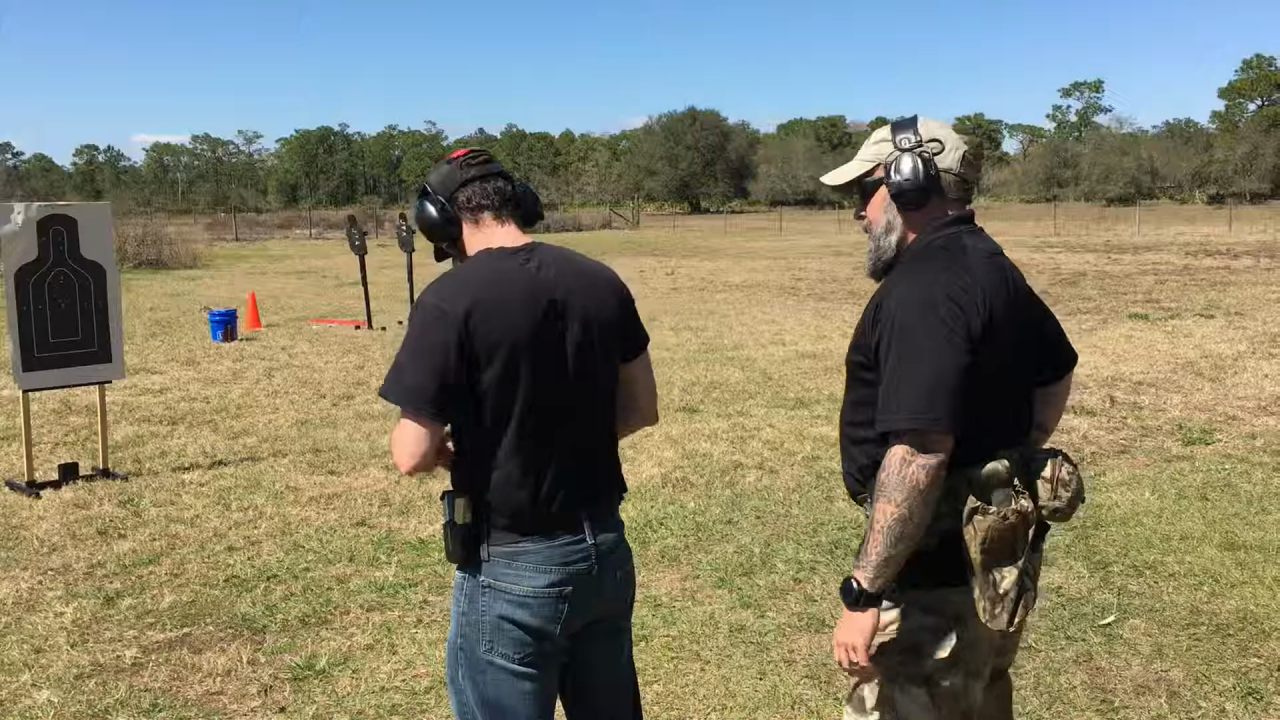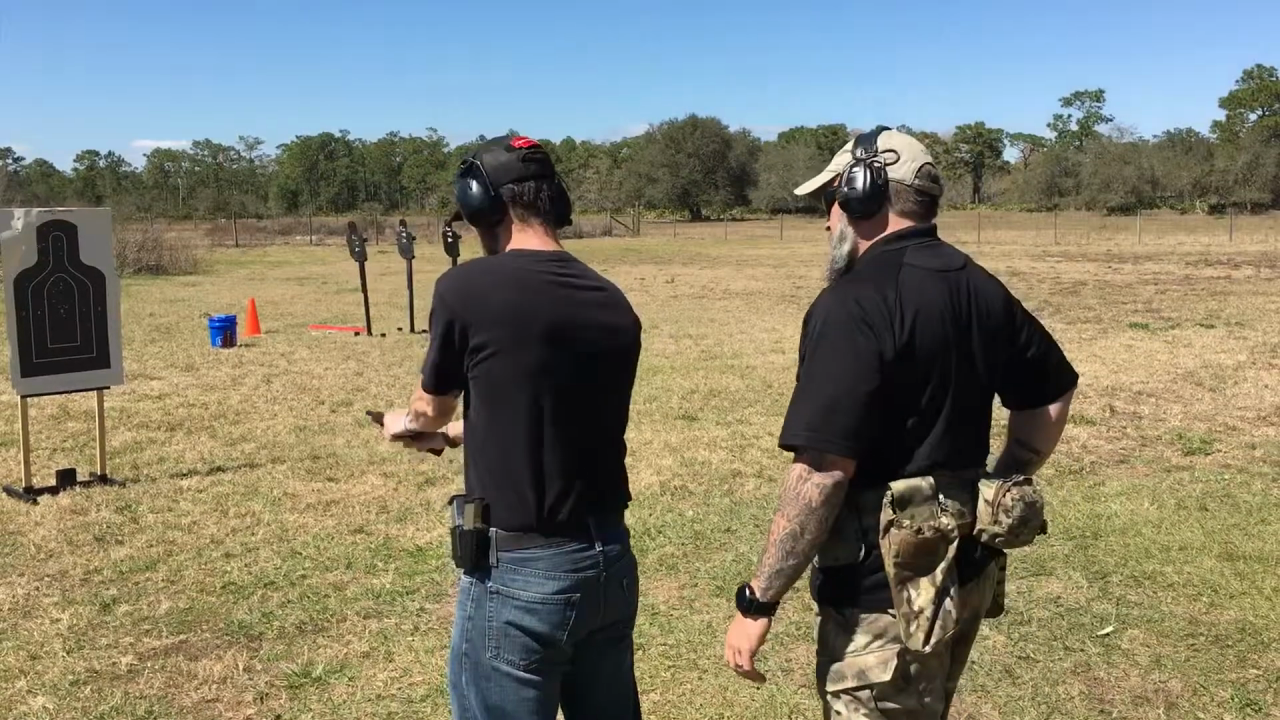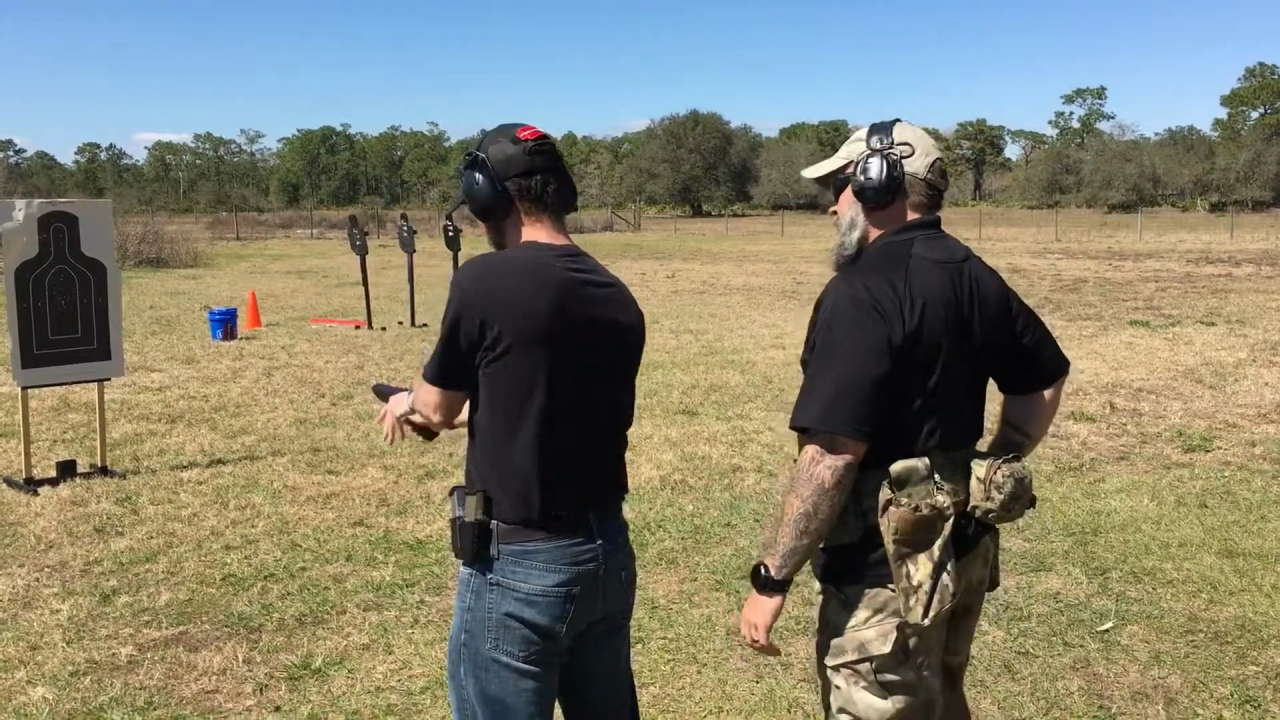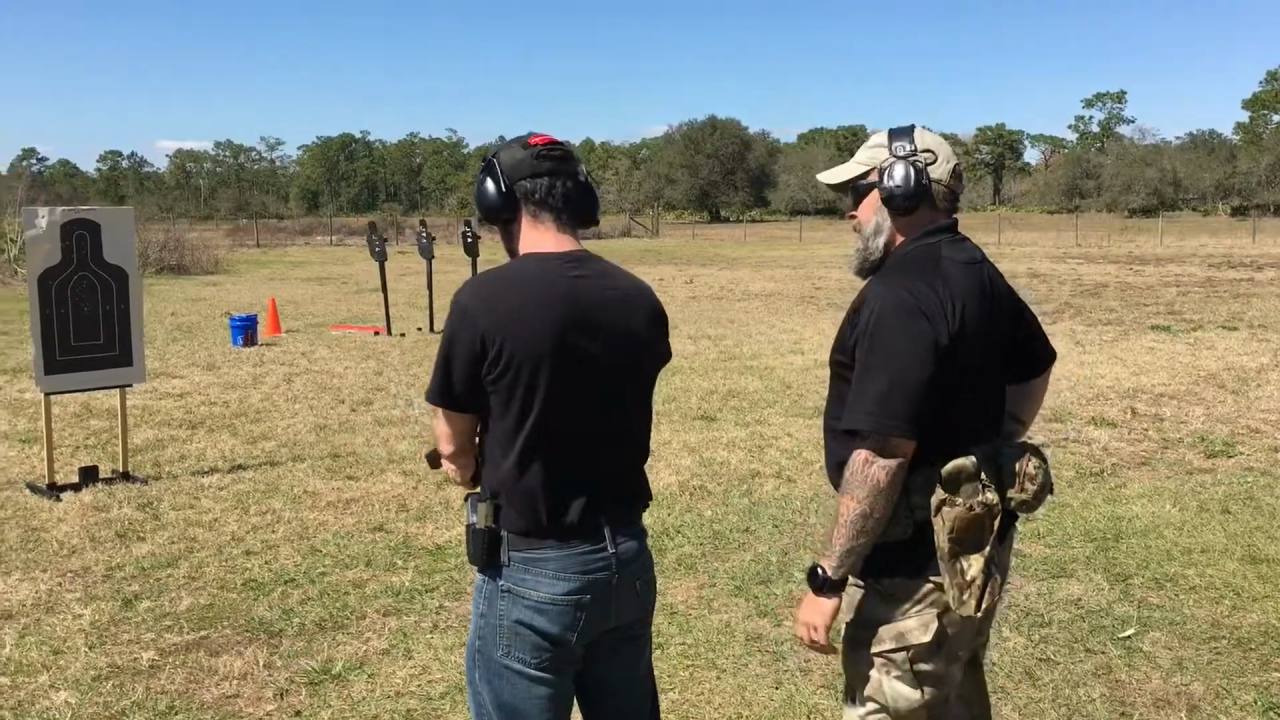
dt=0.5s
person 1, frame 1
left shoulder: (922, 289)
right shoulder: (992, 267)
left elbow: (919, 451)
right elbow: (1054, 372)
left wrist: (863, 593)
left hip: (936, 565)
person 1, frame 2
left shoulder: (852, 303)
right shoulder: (979, 287)
left elbow: (822, 470)
right elbow: (1053, 393)
left wrist: (758, 599)
right wrist: (998, 490)
left hip: (888, 581)
right hip: (965, 561)
person 1, frame 3
left shoulder: (862, 291)
right shoulder: (975, 276)
left elbow: (833, 452)
right elbow: (1044, 380)
left wrist: (770, 579)
left hip: (887, 561)
right hip: (961, 541)
person 1, frame 4
left shoulder: (900, 294)
right shoulder: (980, 274)
left elbow: (882, 453)
right elbow: (1032, 370)
left wrist: (827, 579)
left hip: (917, 557)
right hip: (973, 538)
person 2, frame 1
left shoulder: (452, 297)
right shoulder: (597, 280)
left elbow: (411, 455)
right elbow: (641, 407)
left wrist: (454, 448)
left hip: (512, 566)
right hip: (604, 548)
person 2, frame 2
left shoulder: (468, 289)
right shoulder: (614, 305)
left elbow: (432, 406)
left wrist: (408, 420)
right wrist: (446, 432)
left hip: (519, 573)
right hip: (609, 560)
person 2, frame 3
left shoulder: (485, 281)
right shoulder: (620, 298)
left elbow: (438, 407)
left wrist: (406, 404)
right wrist: (433, 410)
left hip: (519, 564)
right hip: (607, 551)
person 2, frame 4
left shoulder: (485, 299)
right shoulder: (639, 299)
left elbow: (453, 447)
left wrist: (471, 470)
left hip: (532, 570)
right hip: (625, 557)
